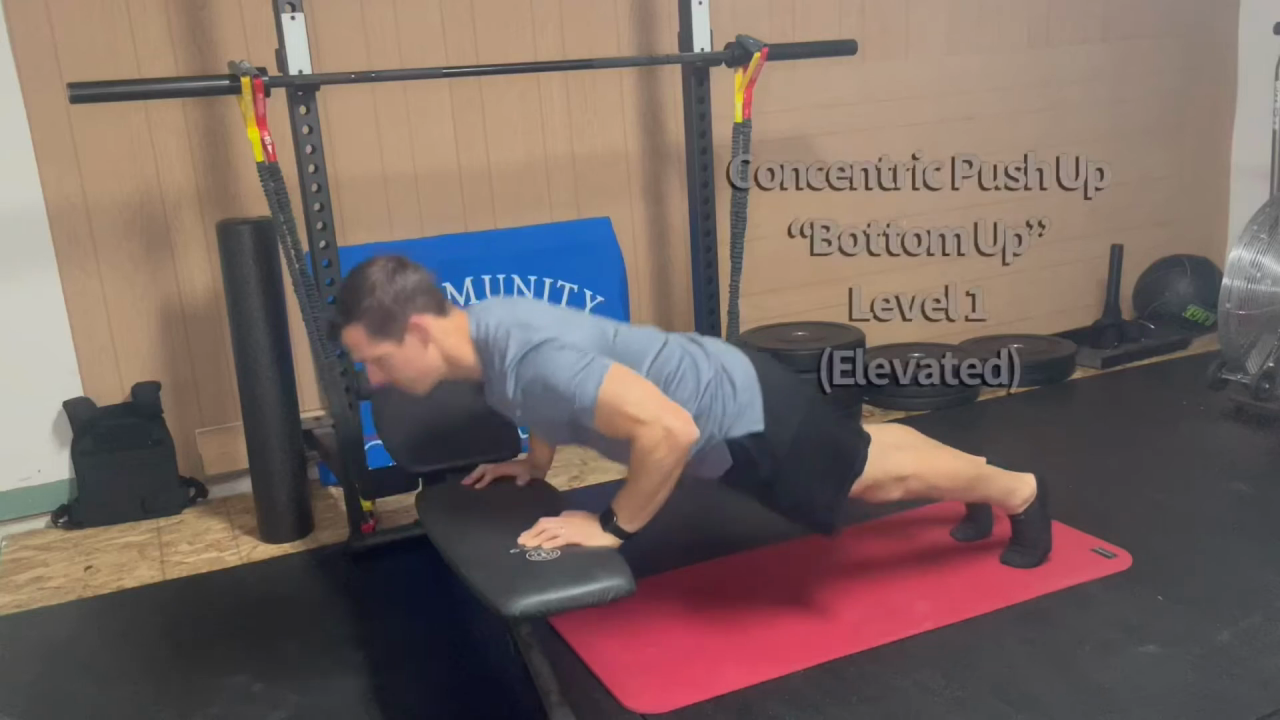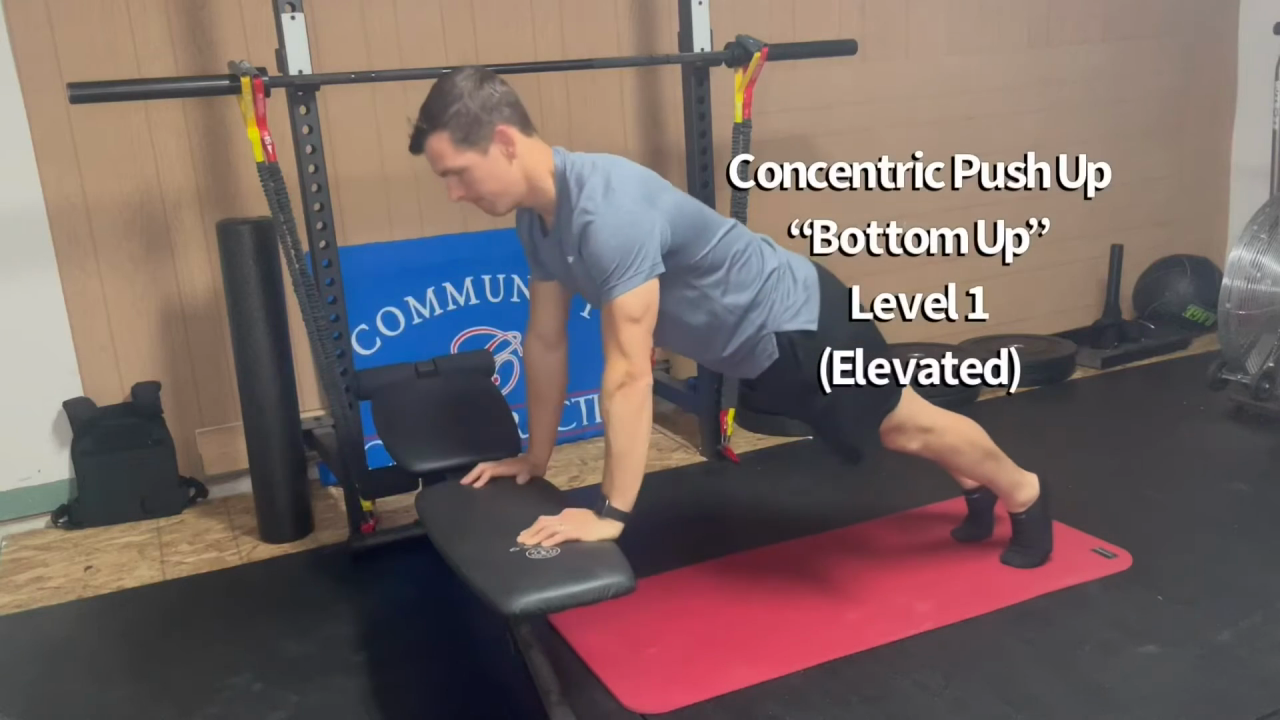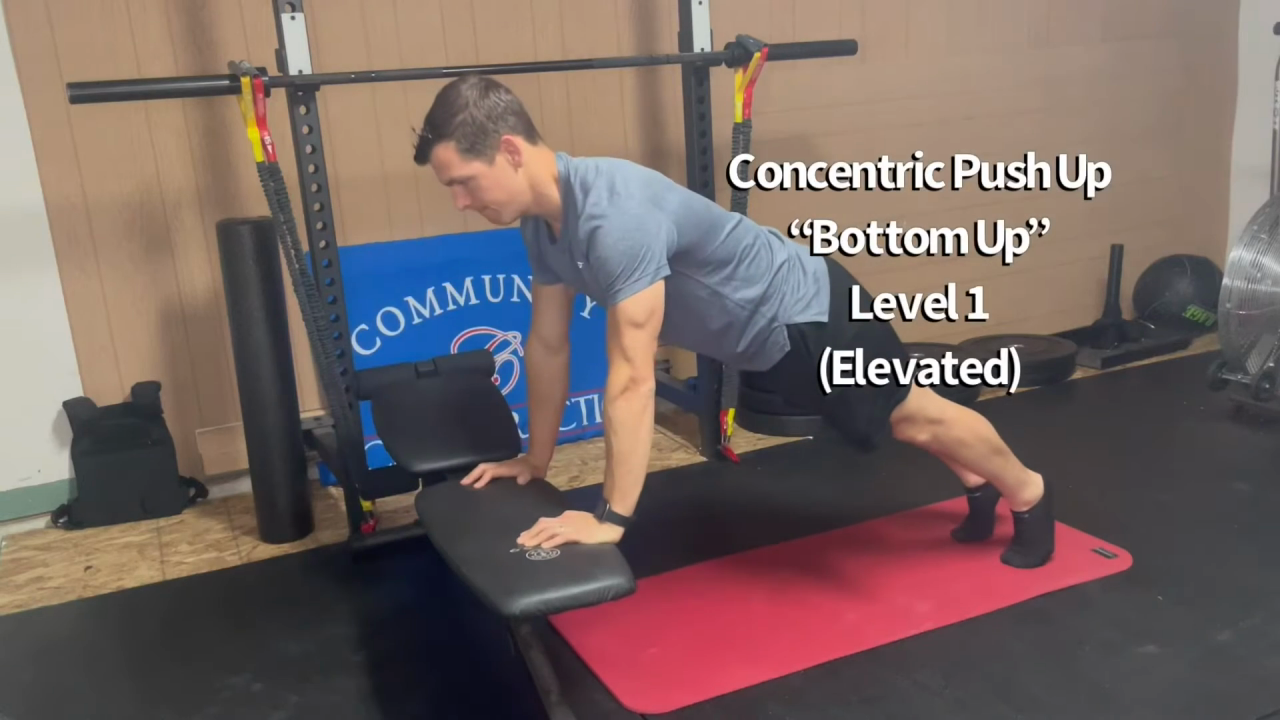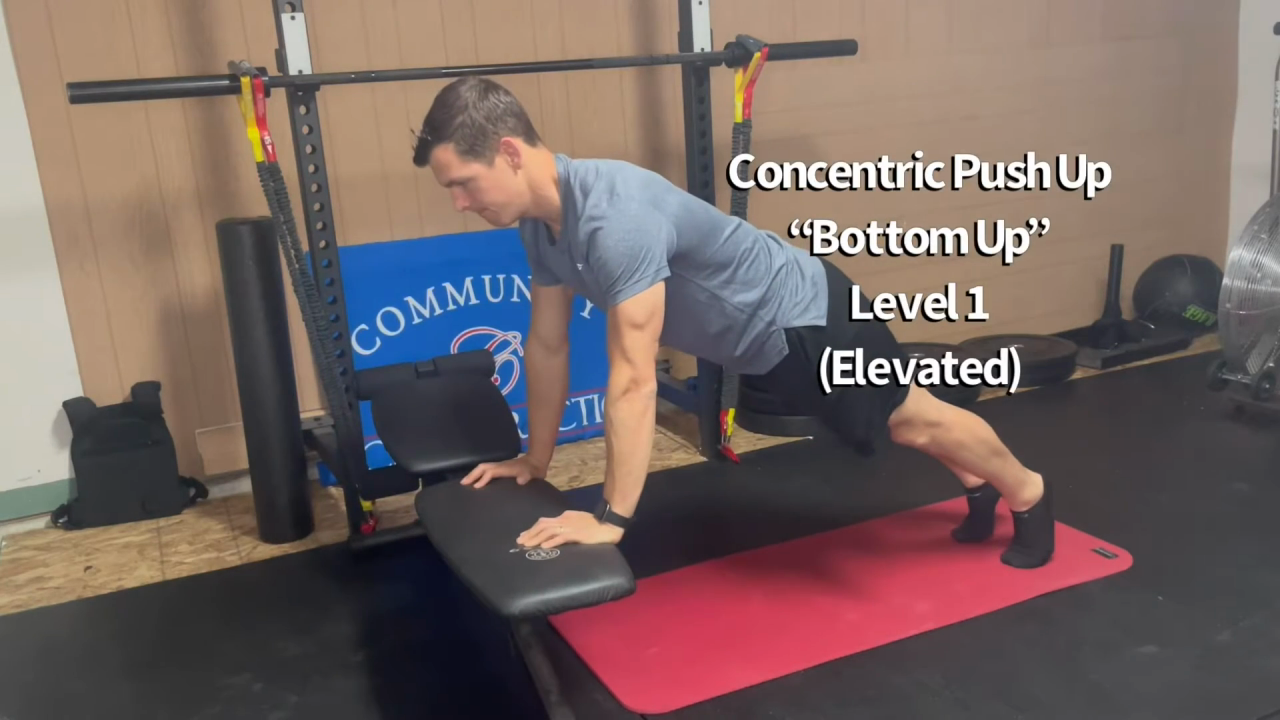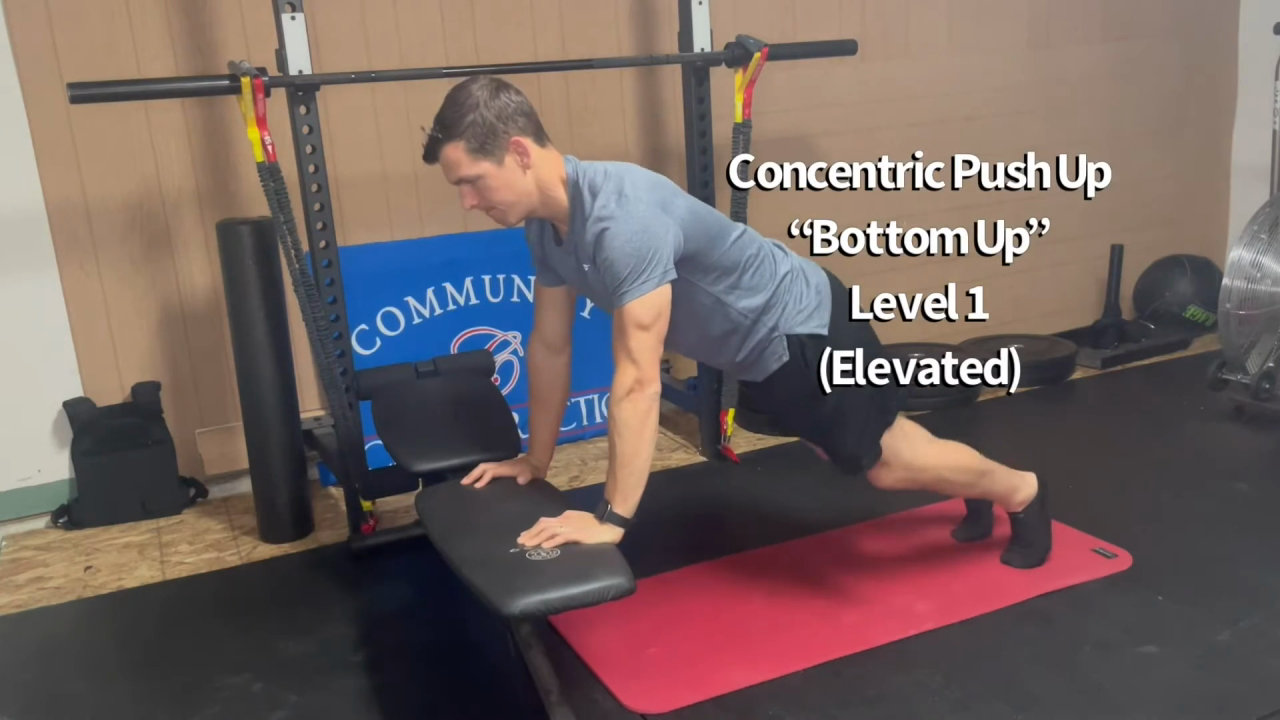
dt=0.4s
person 1, frame 1
left shoulder: (528, 363)
right shoulder: (484, 322)
left elbow: (672, 430)
left wrist: (612, 527)
right wrist: (534, 462)
left hip: (740, 416)
right hip: (717, 379)
left knee: (886, 474)
right knee: (862, 443)
left ankle: (1018, 491)
right ankle: (980, 474)
person 1, frame 2
left shoulder: (606, 213)
right shoulder: (541, 209)
left elbow: (629, 375)
right elbow: (546, 341)
left wrist: (611, 513)
right wrist: (534, 458)
left hip: (792, 318)
right hip: (758, 334)
left knee: (908, 426)
right knee: (894, 421)
left ankle: (1024, 495)
right ankle: (977, 492)
person 1, frame 3
left shoulder: (615, 217)
right shoulder: (544, 217)
left elbow: (632, 379)
right elbow: (548, 344)
left wrist: (611, 518)
right wrist: (535, 459)
left hip: (804, 312)
right hip: (765, 332)
left knee: (915, 416)
right knee: (901, 417)
left ankle: (1027, 494)
right ankle: (979, 486)
person 1, frame 4
left shoulder: (615, 218)
right shoulder: (542, 218)
left elbow: (633, 381)
right elbow: (546, 345)
left wrist: (611, 518)
right wrist: (534, 458)
left hip: (801, 315)
right hip: (763, 334)
left knee: (913, 419)
right knee: (896, 419)
left ankle: (1026, 494)
right ankle: (978, 486)
person 1, frame 5
left shoulder: (623, 219)
right shoulder: (548, 220)
left elbow: (637, 382)
right elbow: (549, 346)
left wrist: (613, 518)
right wrist: (535, 460)
left hip: (799, 326)
right hip: (761, 346)
left knee: (888, 463)
right knee: (846, 450)
left ankle: (1019, 493)
right ankle: (975, 488)
